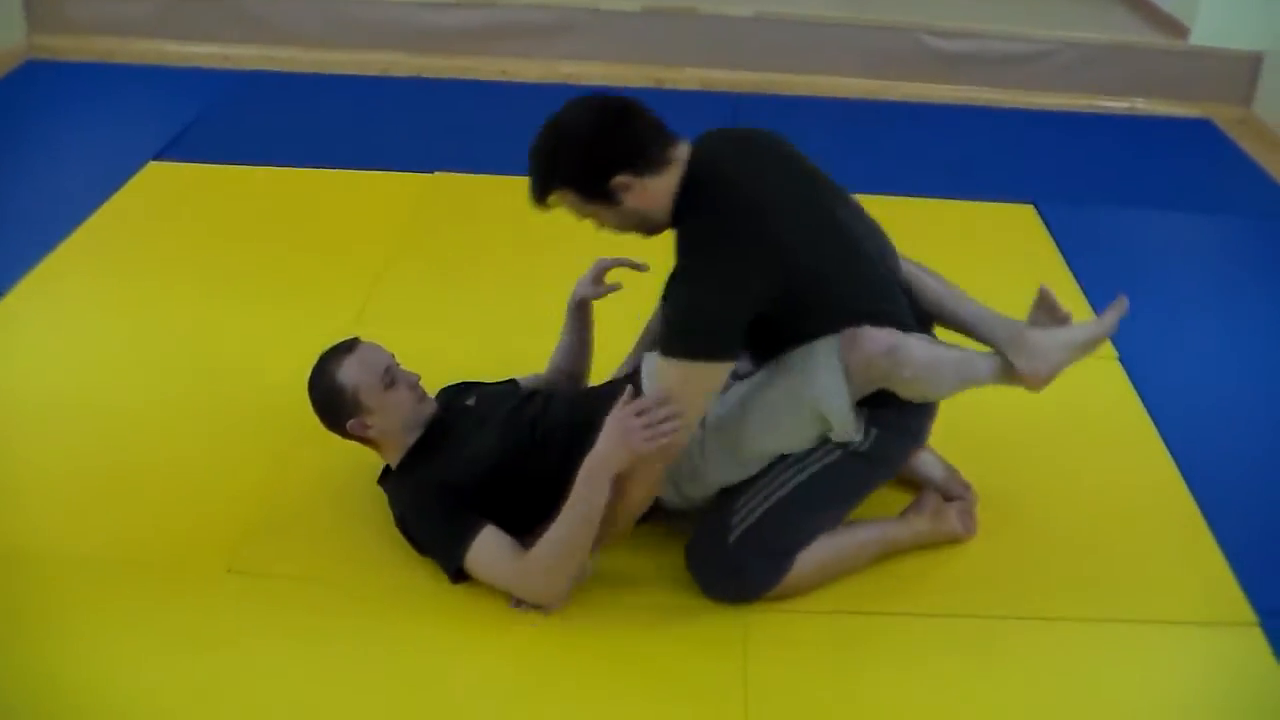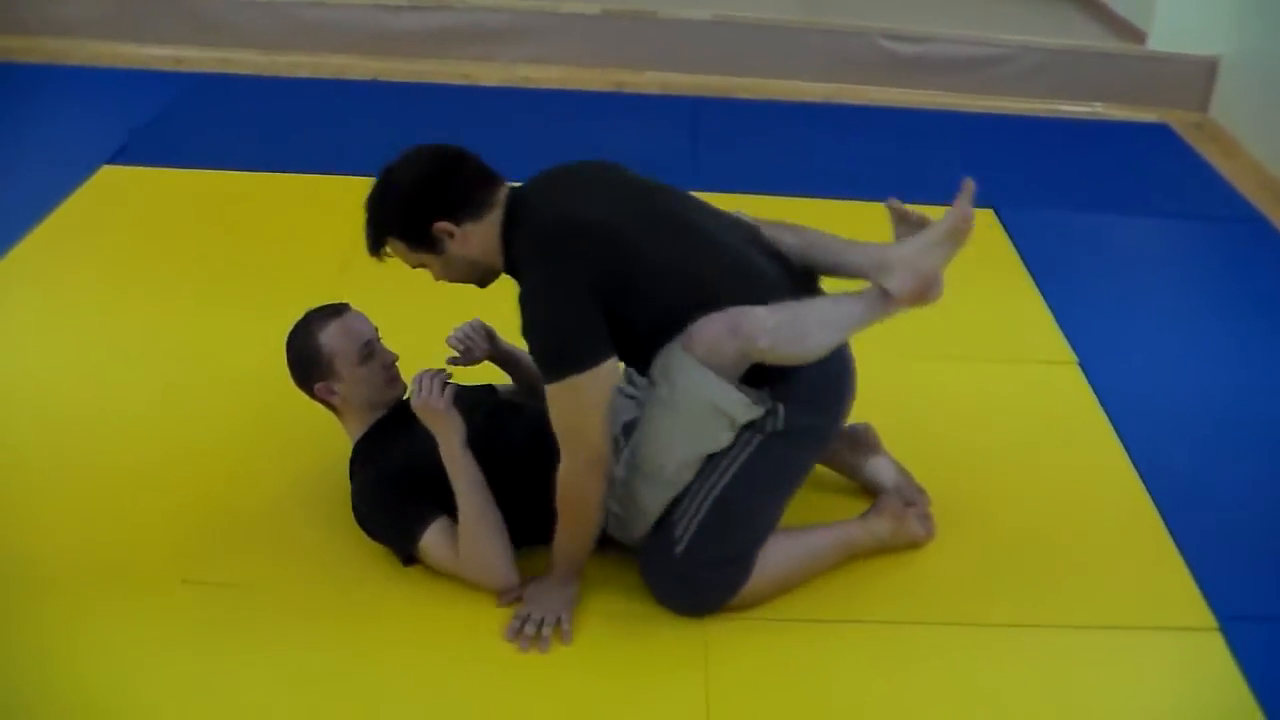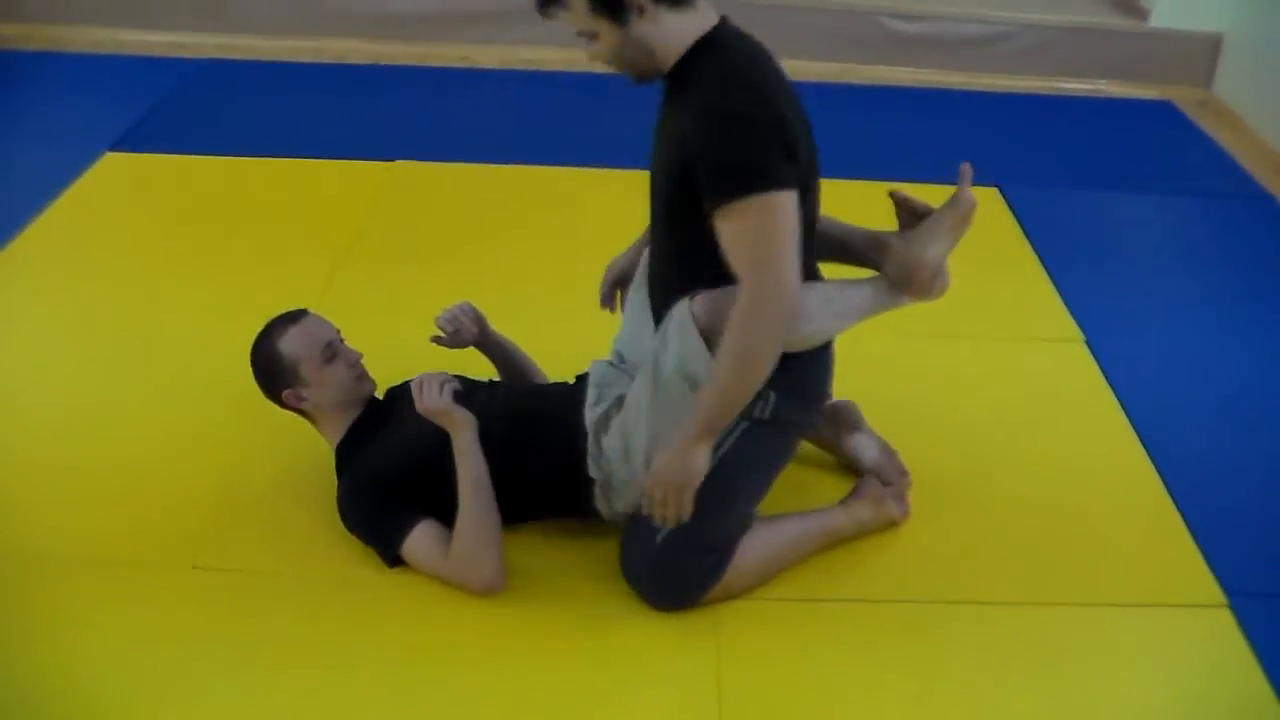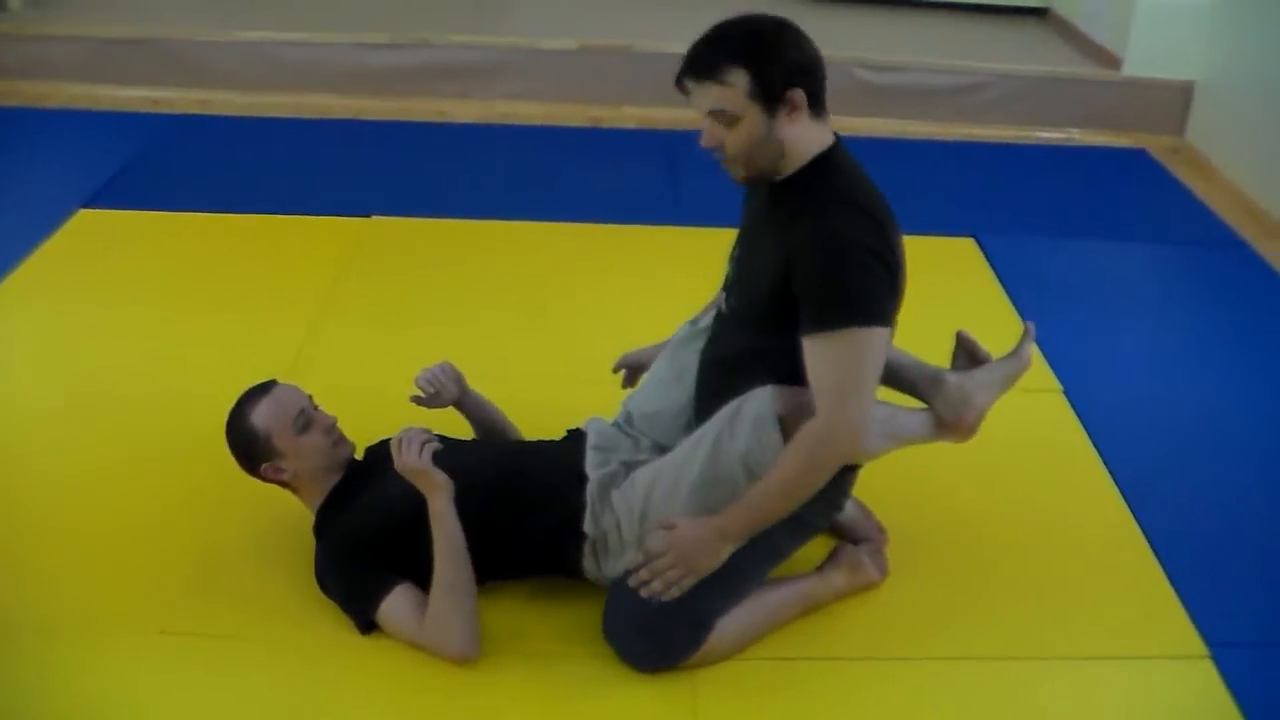
dt=1s
person 1, frame 1
left shoulder: (456, 400)
right shoulder: (425, 502)
right elbow: (546, 586)
left wrist: (583, 301)
right wrist: (605, 464)
left hip: (660, 386)
right knee: (861, 348)
person 1, frame 2
left shoulder: (413, 401)
right shoulder: (380, 487)
left elbow: (549, 400)
right elbow: (497, 573)
left wrist: (496, 347)
right wrist: (450, 436)
left hip: (621, 424)
right hip: (629, 492)
right knee: (709, 337)
left ankle: (840, 449)
person 1, frame 3
left shoulder: (406, 398)
right shoulder: (366, 490)
right elbow: (482, 574)
left wrist: (484, 337)
right wrist: (462, 433)
right knee: (717, 310)
person 1, frame 4
left shoulder: (381, 458)
right shoulder: (345, 553)
right elbow: (457, 642)
left wrist: (464, 395)
right wrist: (439, 496)
left hip: (597, 459)
right hip: (609, 533)
right knee: (774, 408)
person 2, frame 1
left shoulder: (712, 268)
right shoulder: (738, 148)
left elbow: (662, 441)
left hip: (873, 405)
right hip: (879, 355)
left knee: (726, 566)
person 2, frame 2
left shoulder: (553, 289)
right shoulder: (562, 191)
left elbow: (586, 463)
left wrist: (564, 579)
left hip: (796, 379)
right hip: (798, 331)
left knee: (686, 578)
person 2, frame 3
left shoulder: (731, 104)
right shoulder: (705, 64)
left elbow: (771, 297)
left wrist: (693, 441)
right wrist: (646, 247)
left hip: (759, 370)
left knee: (663, 573)
right ankle: (821, 424)
person 2, frame 4
left shoulder: (840, 232)
right shoulder: (774, 175)
left elbow: (843, 426)
left wrist: (722, 534)
left hip: (780, 465)
right hip: (730, 428)
left knee: (642, 631)
